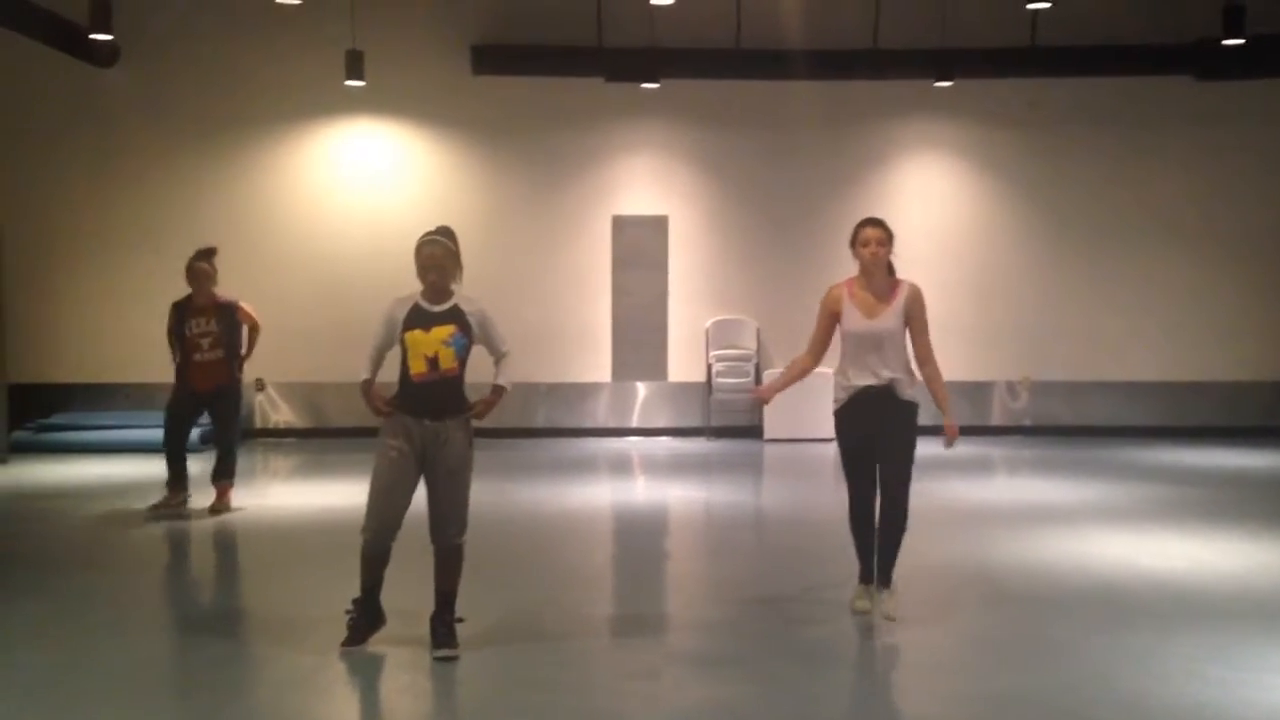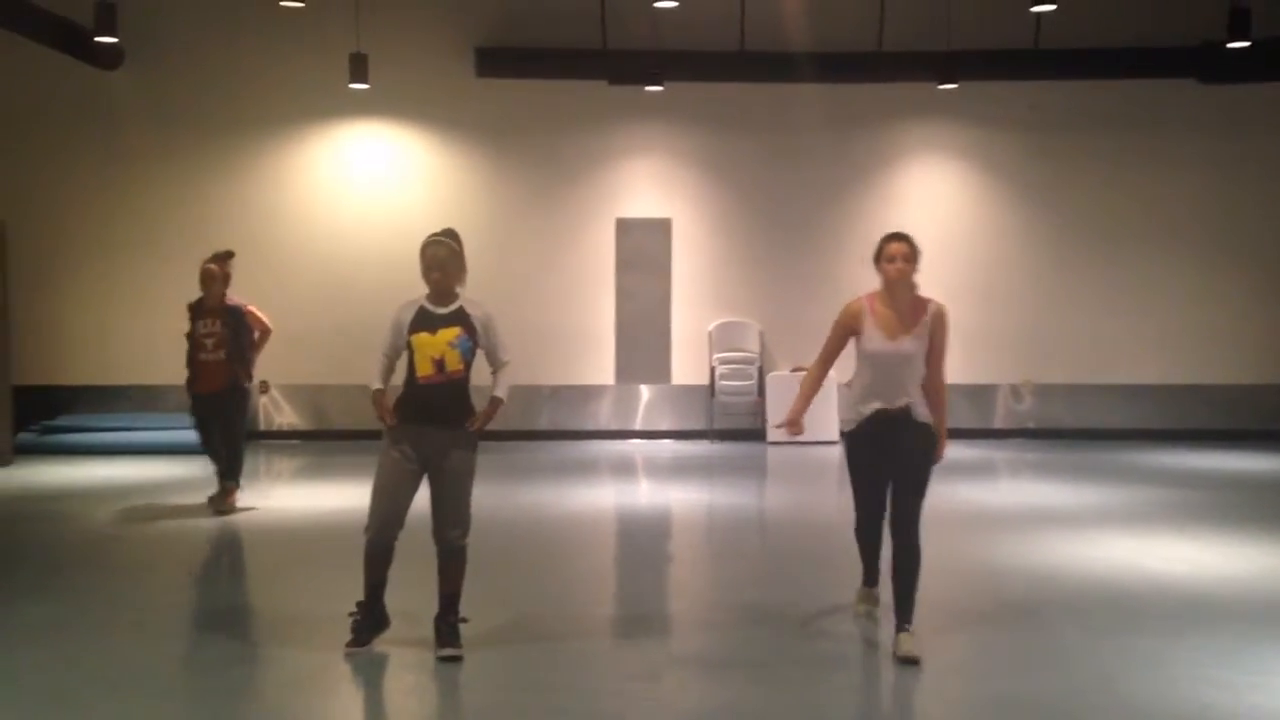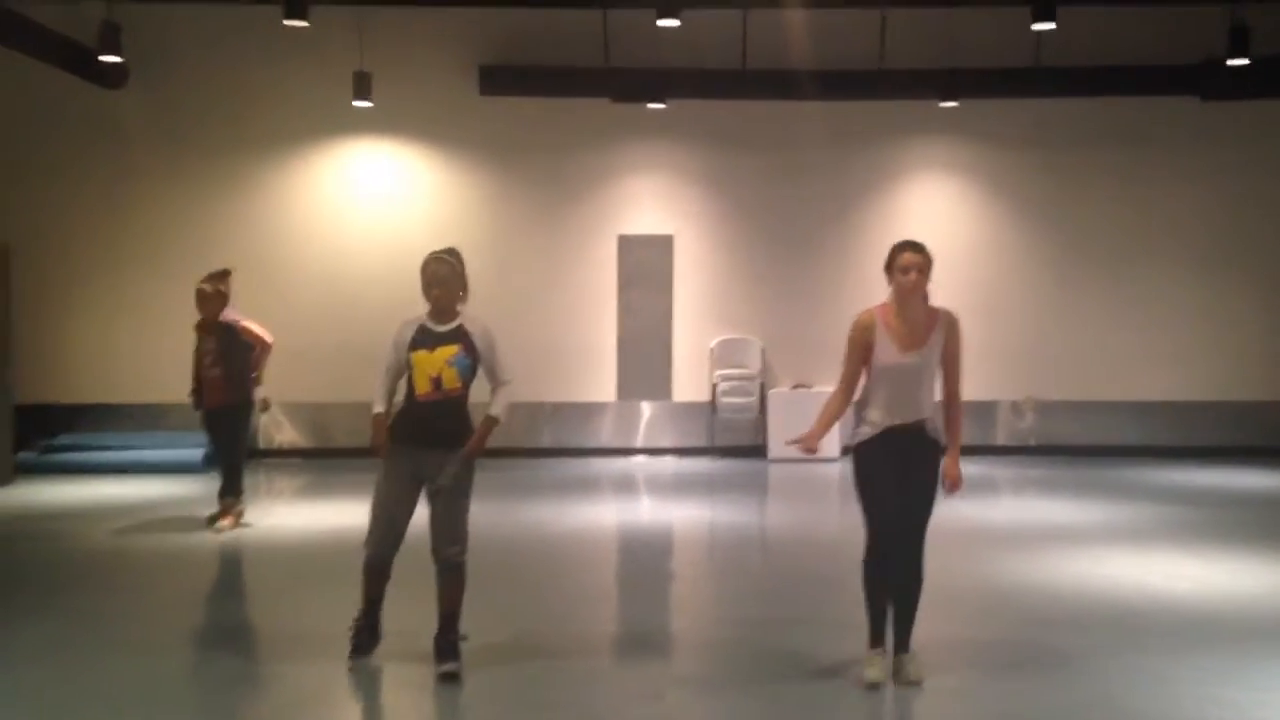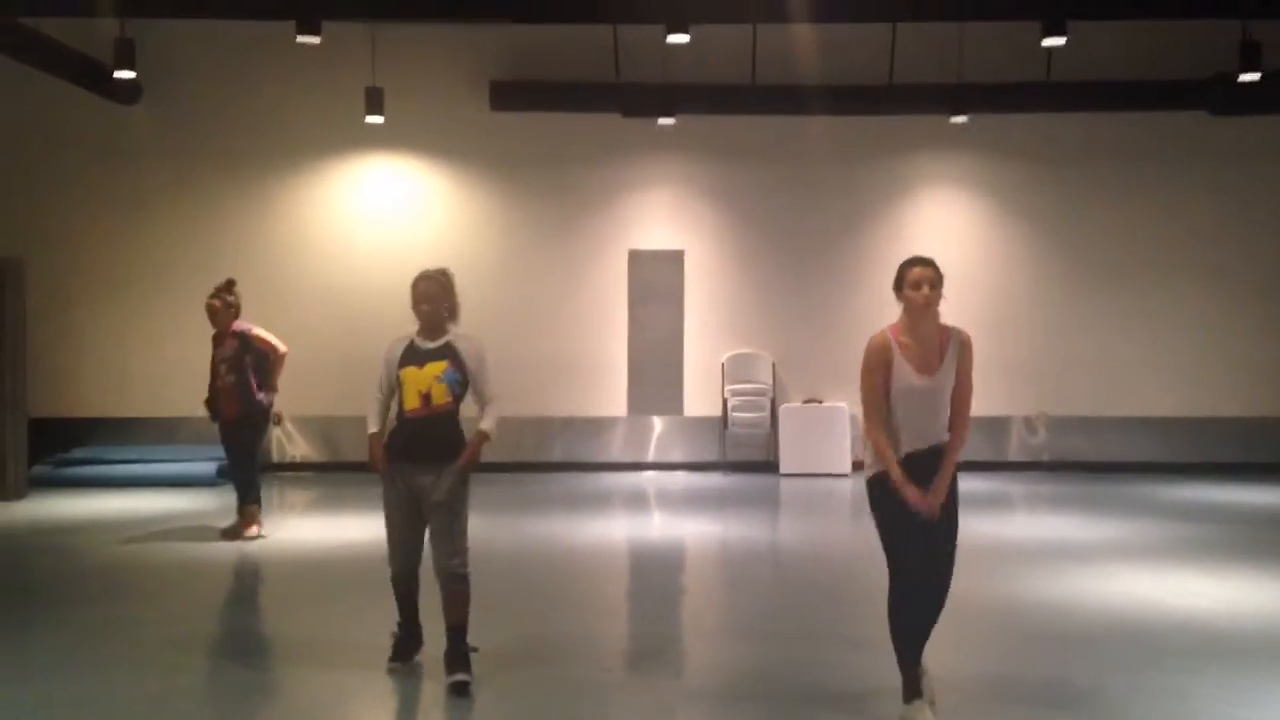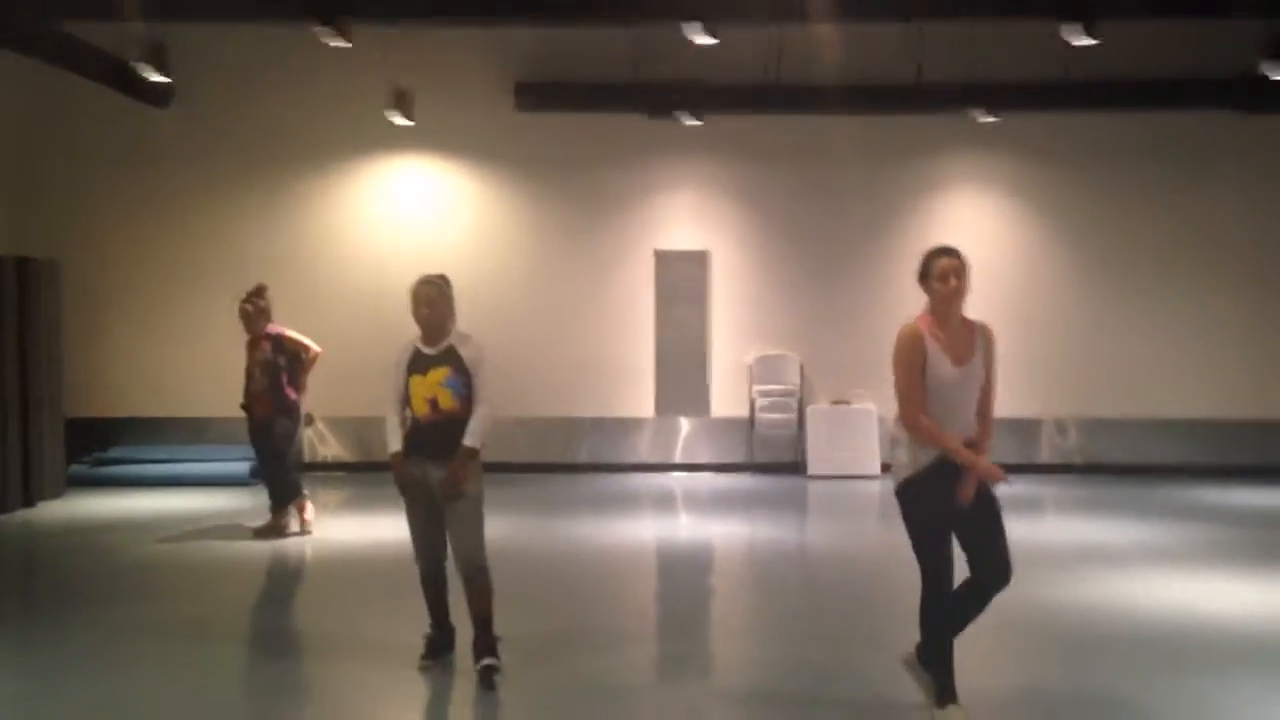
dt=0.3s
person 1, frame 1
left shoulder: (909, 294)
right shoulder: (837, 296)
left elbow: (925, 358)
right elbow: (812, 356)
left wrist: (946, 412)
right wrist: (772, 387)
left hip: (897, 403)
right hip: (853, 404)
left knee: (896, 496)
right knee: (860, 498)
left ankle: (886, 584)
right ankle: (866, 580)
person 1, frame 2
left shoulder: (934, 314)
right shoulder: (857, 312)
left elbow: (934, 379)
right elbow: (822, 365)
left wrist: (941, 433)
right wrist: (798, 410)
left hip: (912, 427)
right hip: (865, 426)
left knee: (906, 526)
right knee: (869, 518)
left ankle: (904, 627)
right ankle: (869, 582)
person 1, frame 3
left shoulder: (946, 324)
right shoulder: (868, 323)
left elbow: (951, 395)
right elbow: (845, 390)
left wrist: (953, 454)
right wrist: (816, 432)
left hip: (923, 442)
right hip: (875, 440)
left knee: (911, 546)
right knee: (882, 537)
left ankle: (903, 648)
right ankle: (876, 647)
person 1, frame 4
left shoulder: (959, 343)
right shoulder: (881, 346)
left elbow: (960, 419)
right elbow: (873, 424)
left wrist: (942, 483)
right wrist: (902, 485)
left hip: (937, 469)
right hip: (891, 473)
left knee: (939, 577)
right knee: (906, 578)
left ankle: (913, 659)
person 1, frame 5
left shoulder: (982, 335)
right shoulder: (913, 336)
left elbow: (984, 413)
right elbow: (912, 418)
left wrist: (973, 471)
right wrist: (972, 460)
left hip: (965, 467)
right hip: (921, 473)
left knee: (995, 571)
right knee: (937, 583)
left ankle: (925, 654)
person 2, frame 1
left shoulder: (472, 313)
right shoulder: (400, 310)
left elbow: (502, 355)
right elbow: (376, 352)
left wrist: (496, 394)
right wrist: (368, 388)
left hip: (452, 428)
right hip: (403, 426)
left knee: (449, 530)
right knee: (379, 522)
left ankle: (444, 622)
right ankle: (367, 610)
person 2, frame 2
left shoulder: (477, 316)
right shoulder: (407, 313)
left elbow: (501, 365)
right elbow: (386, 359)
left wrist: (492, 406)
right wrist: (379, 396)
left hip: (456, 434)
right hip: (407, 431)
left knee: (452, 531)
right knee: (381, 523)
left ankle: (448, 623)
right ankle: (371, 612)
person 2, frame 3
left shoulder: (477, 333)
right shoulder: (408, 330)
left elbow: (501, 384)
right elbow: (388, 379)
left wrist: (487, 426)
right wrist: (379, 419)
left hip: (453, 452)
right hip: (404, 448)
left knee: (450, 548)
right knee: (380, 539)
left ankle: (448, 641)
right ankle: (368, 623)
person 2, frame 4
left shoulder: (467, 348)
right shoulder: (398, 349)
left elbow: (488, 402)
right elbow: (381, 398)
left wrist: (479, 440)
right wrist: (375, 438)
left hip: (447, 467)
right hip: (400, 465)
left knee: (451, 561)
right knee: (402, 559)
left ankle: (458, 654)
right ankle: (409, 633)
person 2, frame 5
left shoulder: (467, 348)
right shoulder: (406, 354)
left elbow: (480, 409)
right elbow: (396, 410)
left wrist: (463, 458)
right wrist: (397, 458)
left hip: (458, 463)
right hip: (417, 463)
left knee: (470, 553)
right knee: (428, 557)
left ankle: (485, 642)
right ankle: (440, 635)
person 3, frame 1
left shoulder: (230, 308)
right shoulder: (179, 309)
left elbow: (255, 325)
right elbow: (172, 334)
left wrist: (245, 356)
right wrist: (179, 359)
left hip: (225, 386)
right hip: (190, 386)
left knee: (225, 439)
right knee: (173, 436)
left ankle: (223, 492)
right ankle: (177, 491)
person 3, frame 2
left shoulder: (238, 310)
right shoulder: (194, 310)
left elbow: (266, 329)
left wrist: (250, 358)
right wrist: (192, 373)
left hip: (232, 386)
right hip: (203, 387)
left knee: (232, 438)
right knee: (208, 439)
left ankle: (230, 489)
right ankle: (226, 484)
person 3, frame 3
left shoulder: (233, 325)
right shoulder: (202, 328)
left elbow: (266, 342)
left wrist: (254, 375)
right wrist: (198, 392)
left hip: (235, 401)
right hip: (211, 403)
left knee: (232, 455)
right knee: (222, 455)
left ankle: (230, 506)
right ankle: (232, 503)
person 3, frame 4
left shoulder: (247, 333)
right shoulder: (218, 339)
left elbow: (280, 351)
left wrist: (270, 384)
right wrist: (213, 404)
left hip: (251, 411)
right hip: (228, 413)
left knee: (246, 462)
right knee: (236, 466)
left ankle: (253, 517)
right ankle: (245, 517)
person 3, frame 5
left shoulder: (279, 336)
right shoulder: (252, 343)
left elbow: (314, 351)
left wrist: (300, 382)
right wrist: (248, 405)
left hip: (282, 410)
right hip: (259, 415)
left knee: (281, 458)
right knee: (267, 467)
left ankle: (301, 502)
right ankle: (279, 516)
